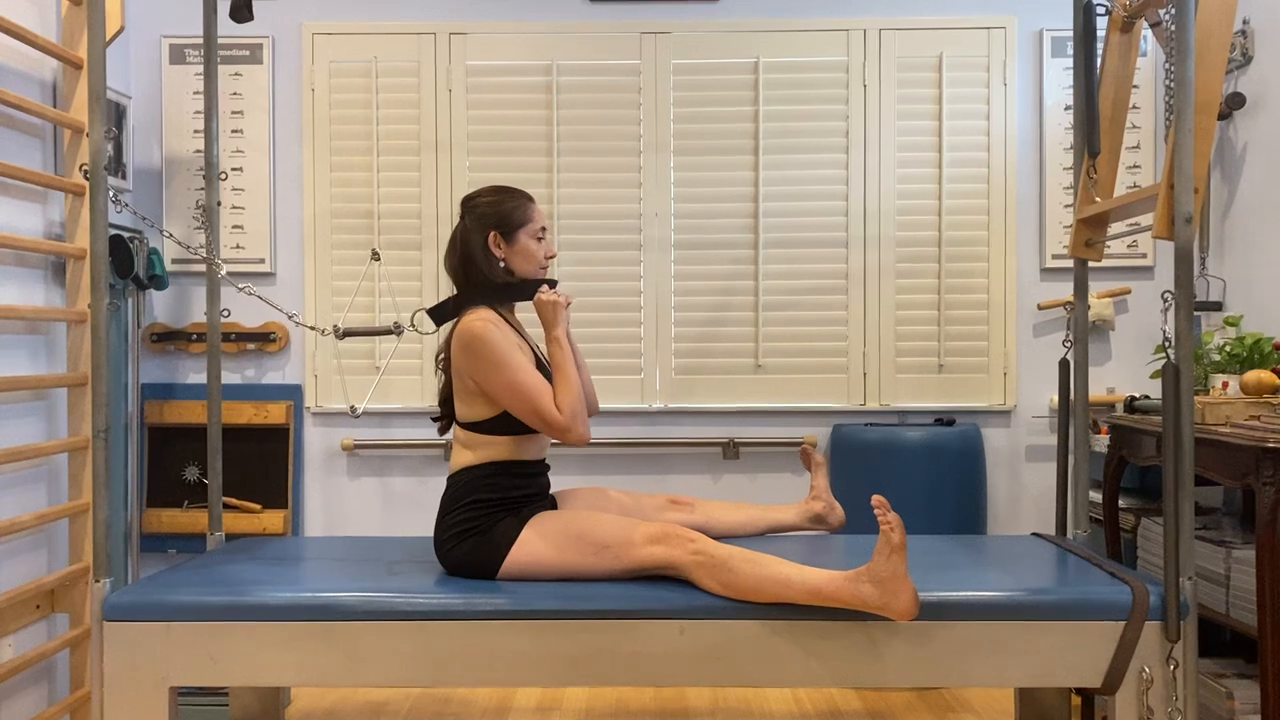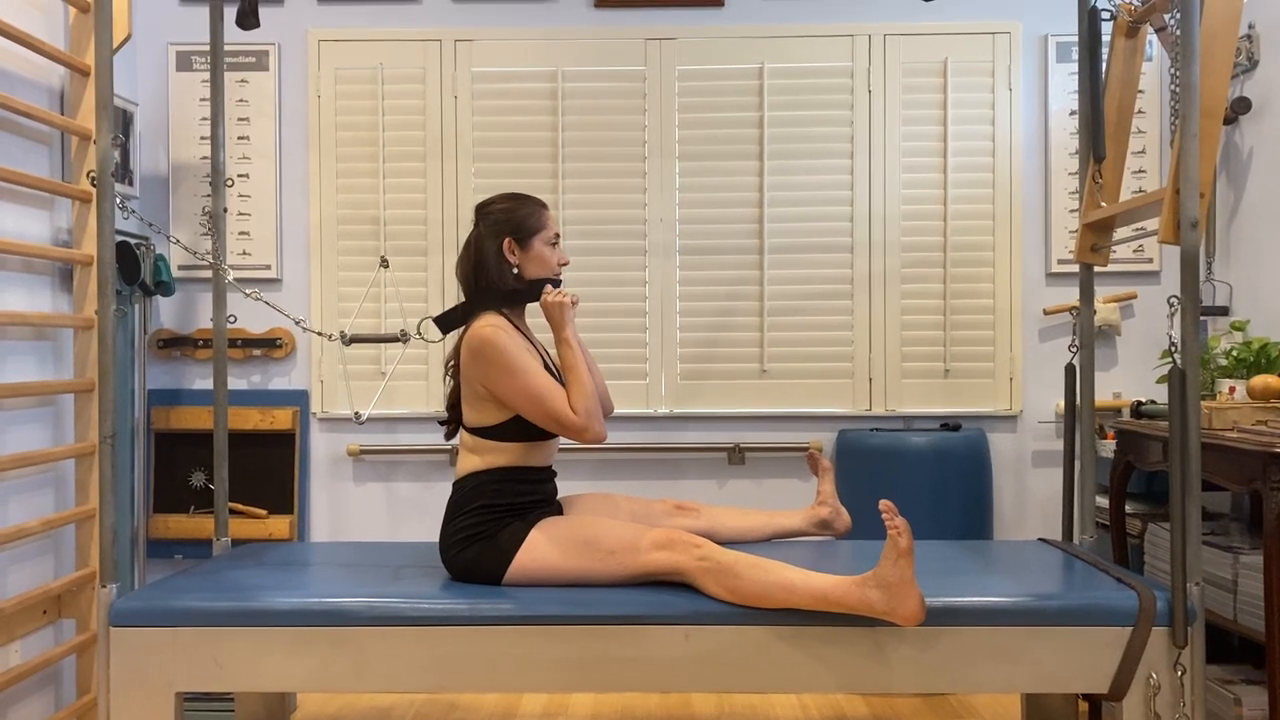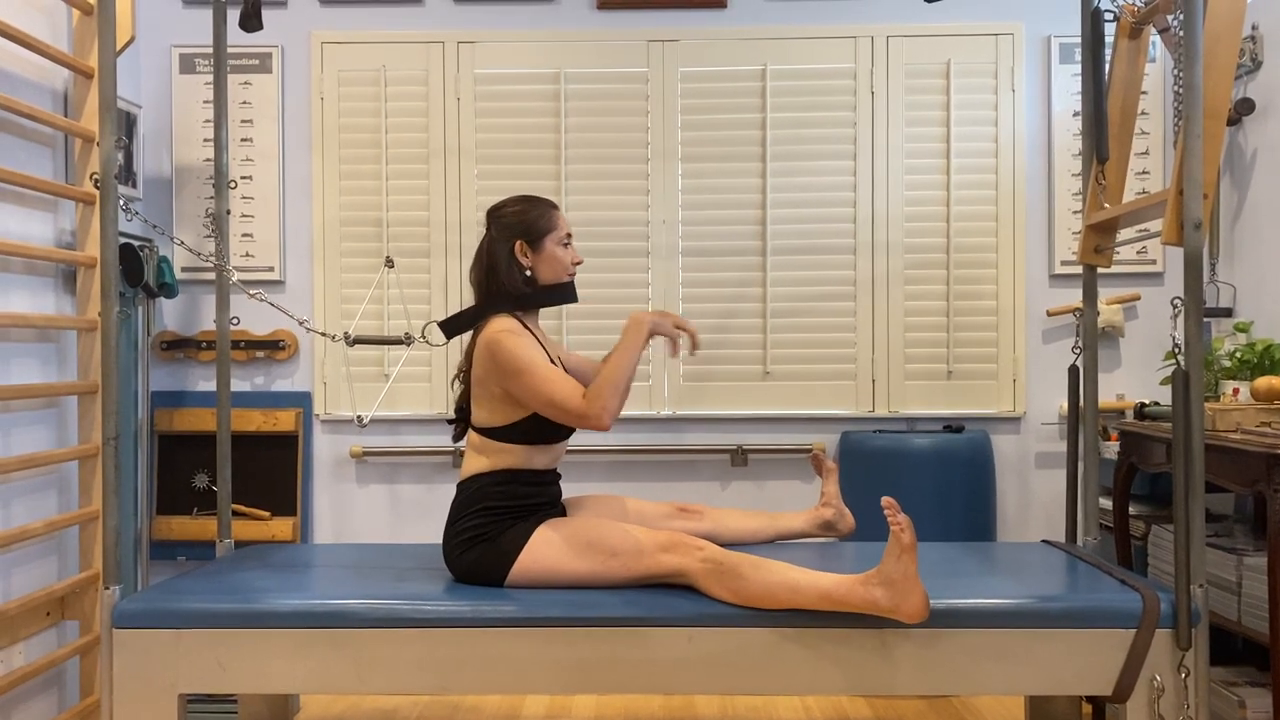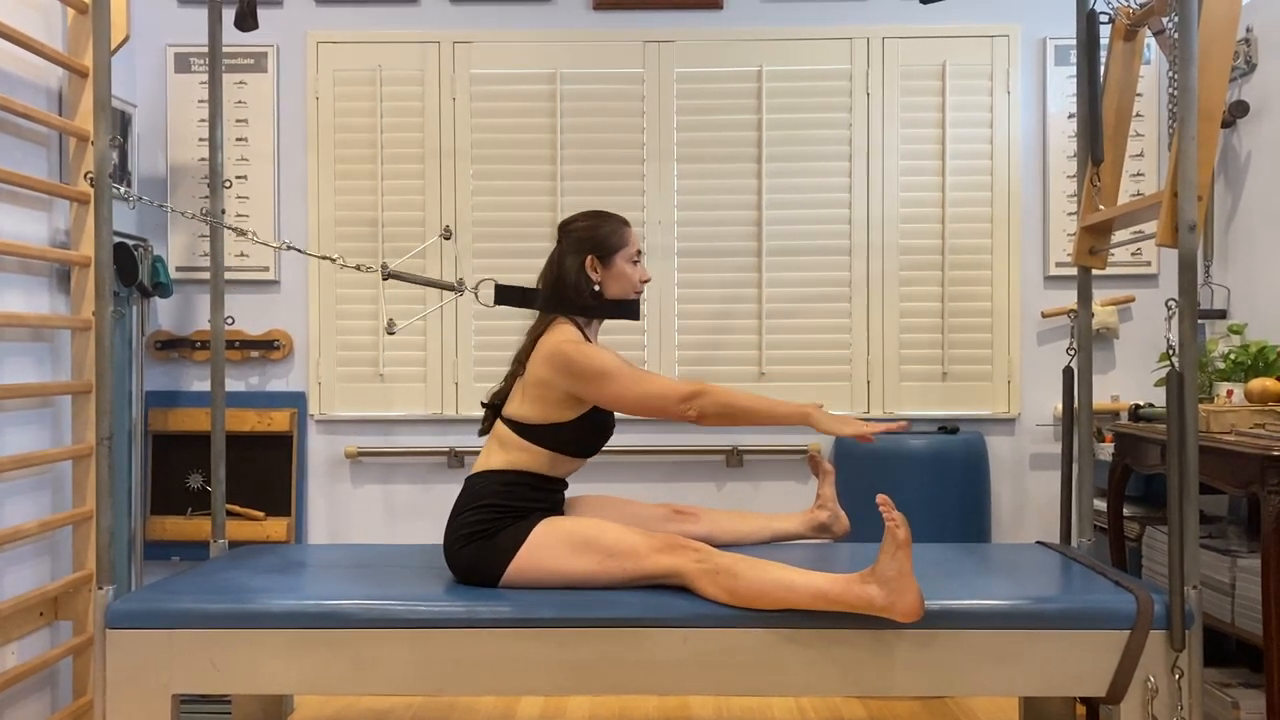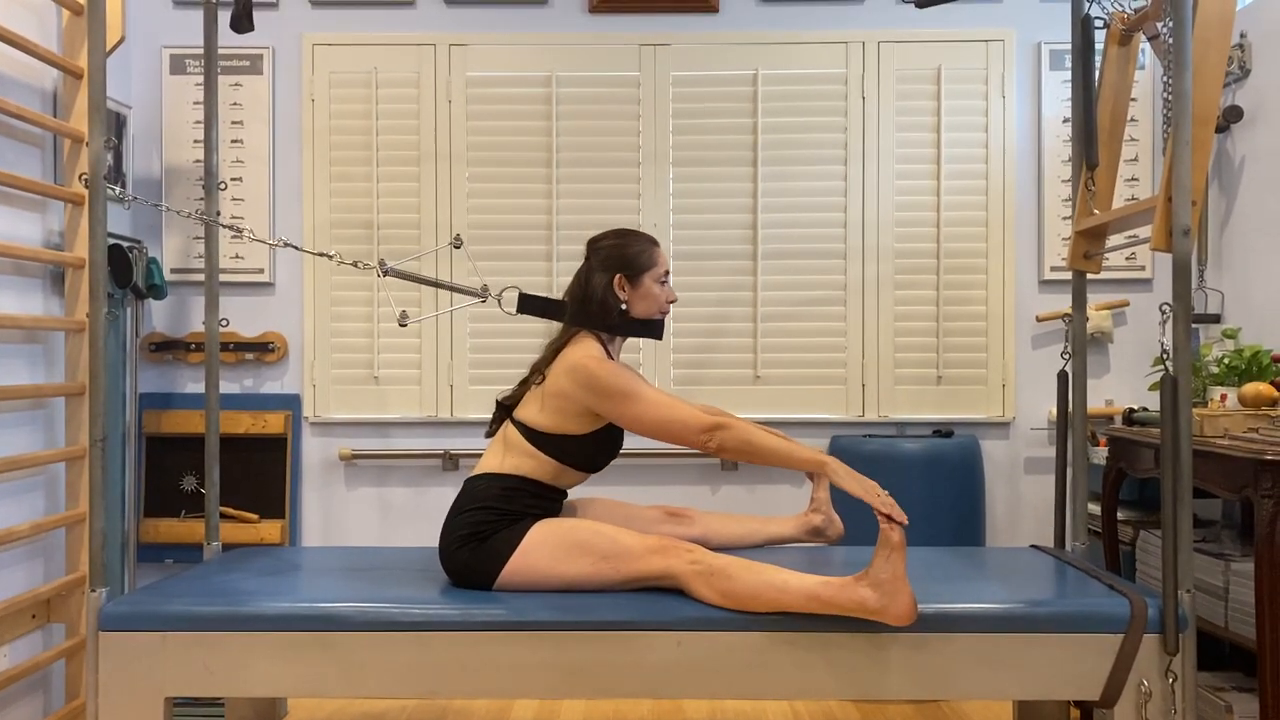
dt=1s
person 1, frame 1
left shoulder: (501, 321)
right shoulder: (480, 330)
left elbow: (587, 407)
right elbow: (572, 428)
left wrist: (561, 331)
right wrist: (555, 333)
left hip: (523, 507)
right hip: (486, 529)
left knee: (673, 509)
right knee: (675, 545)
left ankle: (810, 511)
person 1, frame 2
left shoulder: (511, 328)
right shoulder: (490, 336)
left elbow: (601, 408)
right elbow: (587, 427)
left wrist: (568, 332)
right wrist: (564, 334)
left hip: (531, 512)
right hip: (491, 533)
left knee: (676, 514)
right knee: (681, 551)
left ankle: (814, 517)
person 1, frame 3
left shoulder: (522, 329)
right shoulder: (503, 338)
left elbow: (598, 380)
right elbow: (597, 413)
left wrist: (638, 335)
right wrist: (638, 330)
left hip: (533, 512)
right hip: (493, 536)
left knee: (682, 517)
right knee: (681, 554)
left ankle: (819, 518)
right ankle: (873, 593)
person 1, frame 4
left shoulder: (571, 338)
right shoulder: (568, 350)
left elbow: (676, 396)
right elbow: (692, 404)
left wrist: (791, 411)
right wrist: (809, 416)
left hip: (528, 514)
right hip: (492, 533)
left knee: (679, 519)
right knee: (681, 557)
left ankle: (810, 520)
right ankle: (870, 593)
person 1, frame 5
left shoulder: (593, 353)
right shoulder: (589, 366)
left elbow: (698, 415)
right elbow: (711, 434)
left wrist: (796, 448)
right wrist: (828, 465)
left hip: (524, 518)
right hip: (489, 536)
left knee: (676, 522)
right knee: (678, 559)
left ankle: (805, 523)
